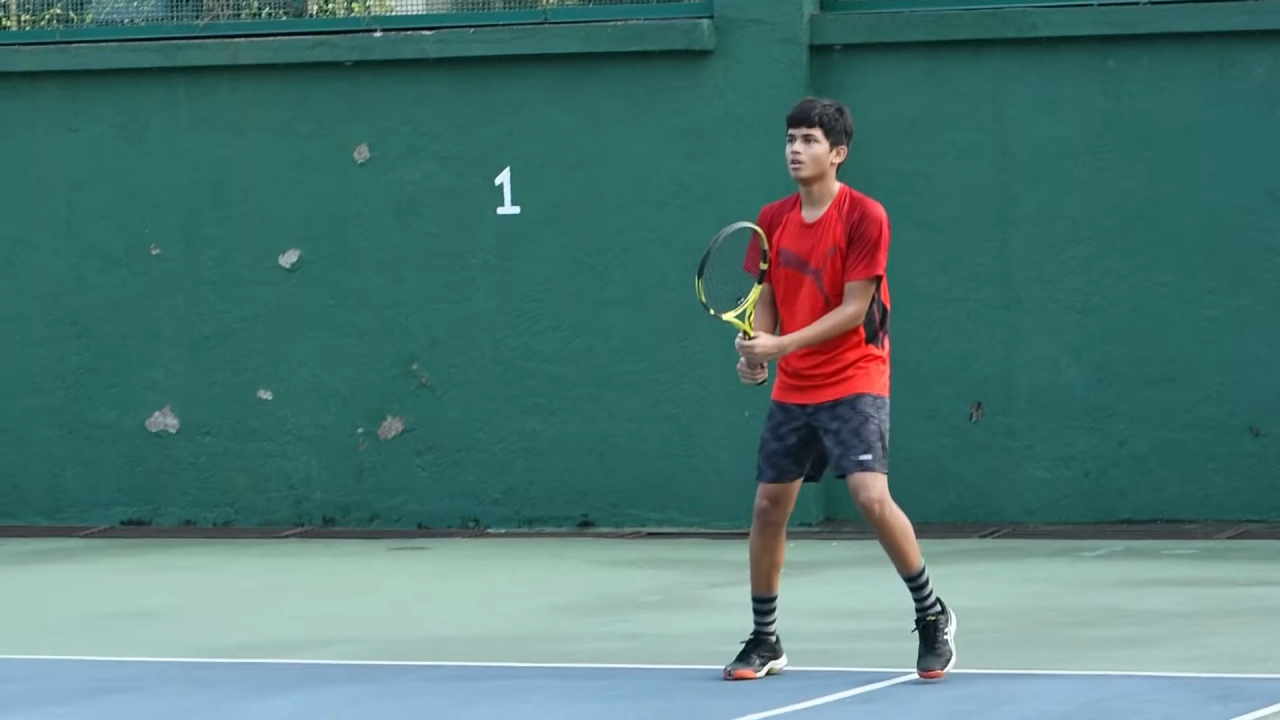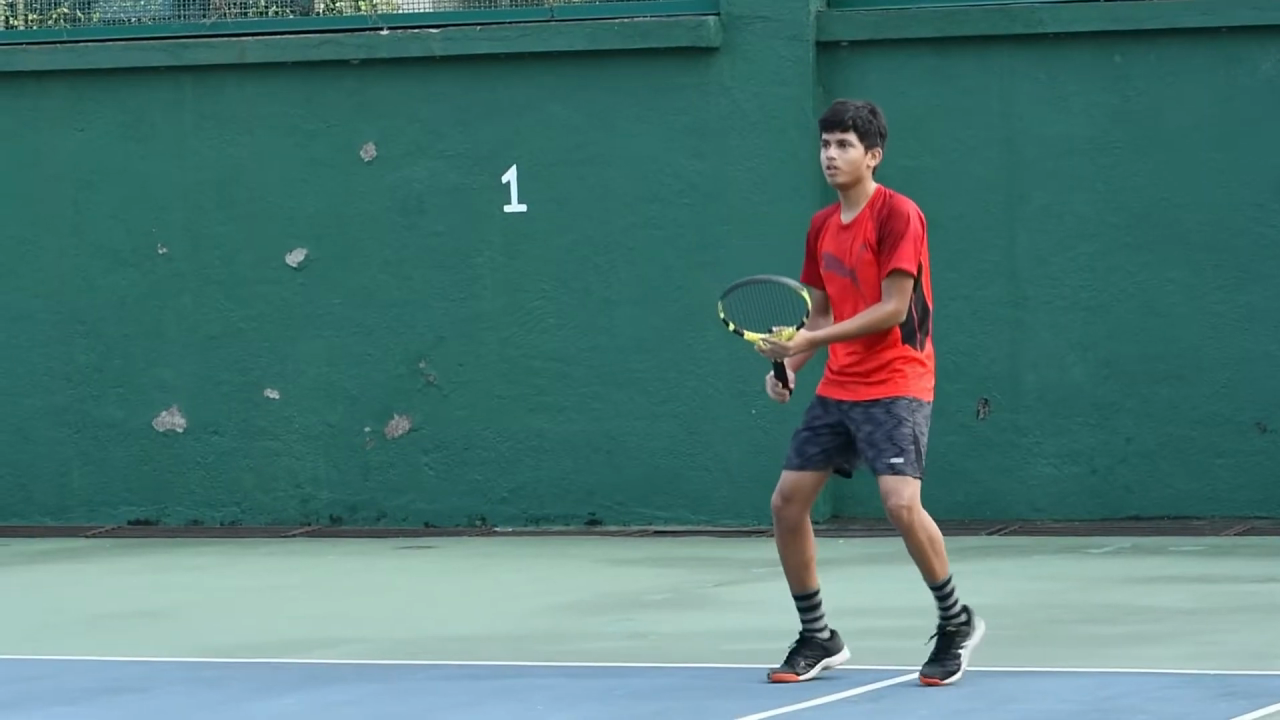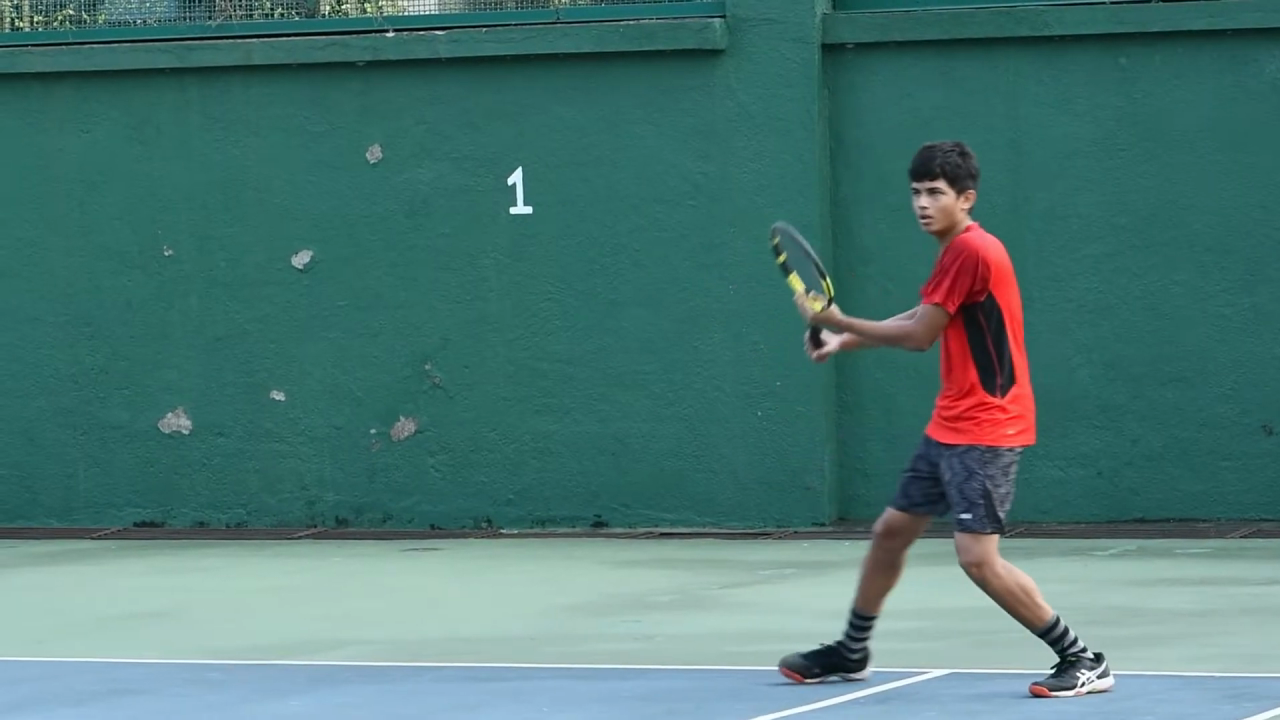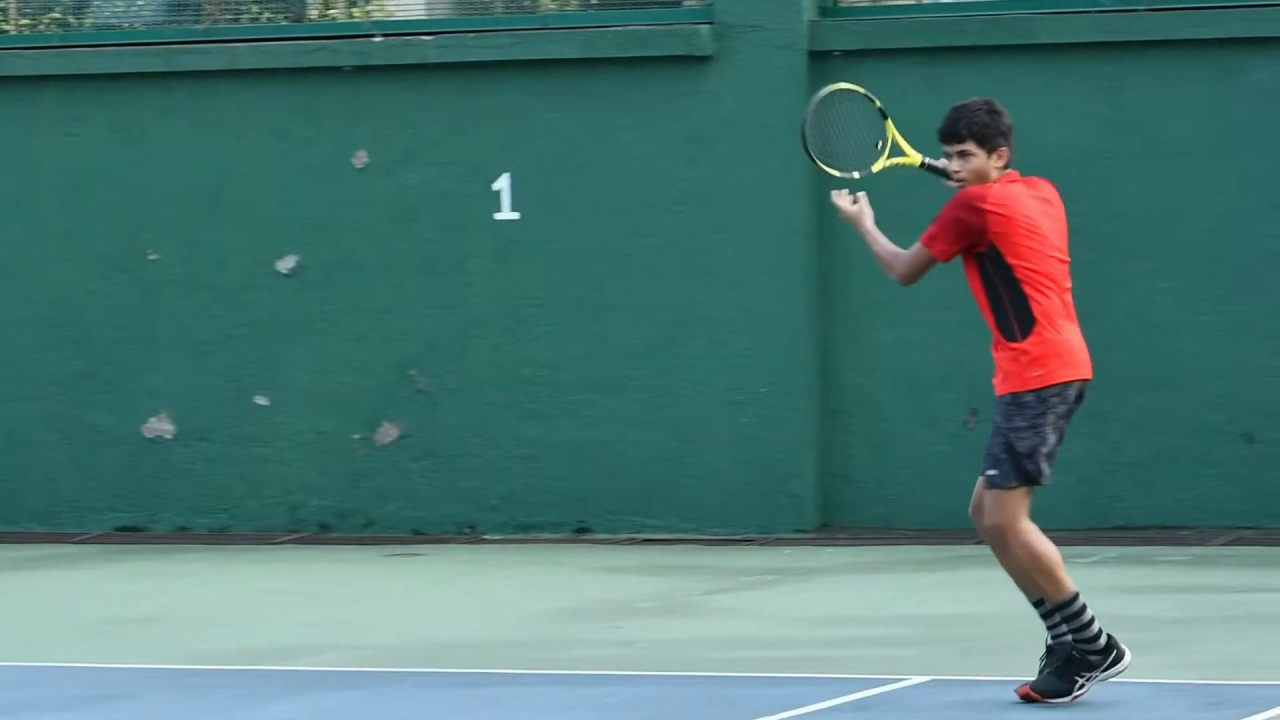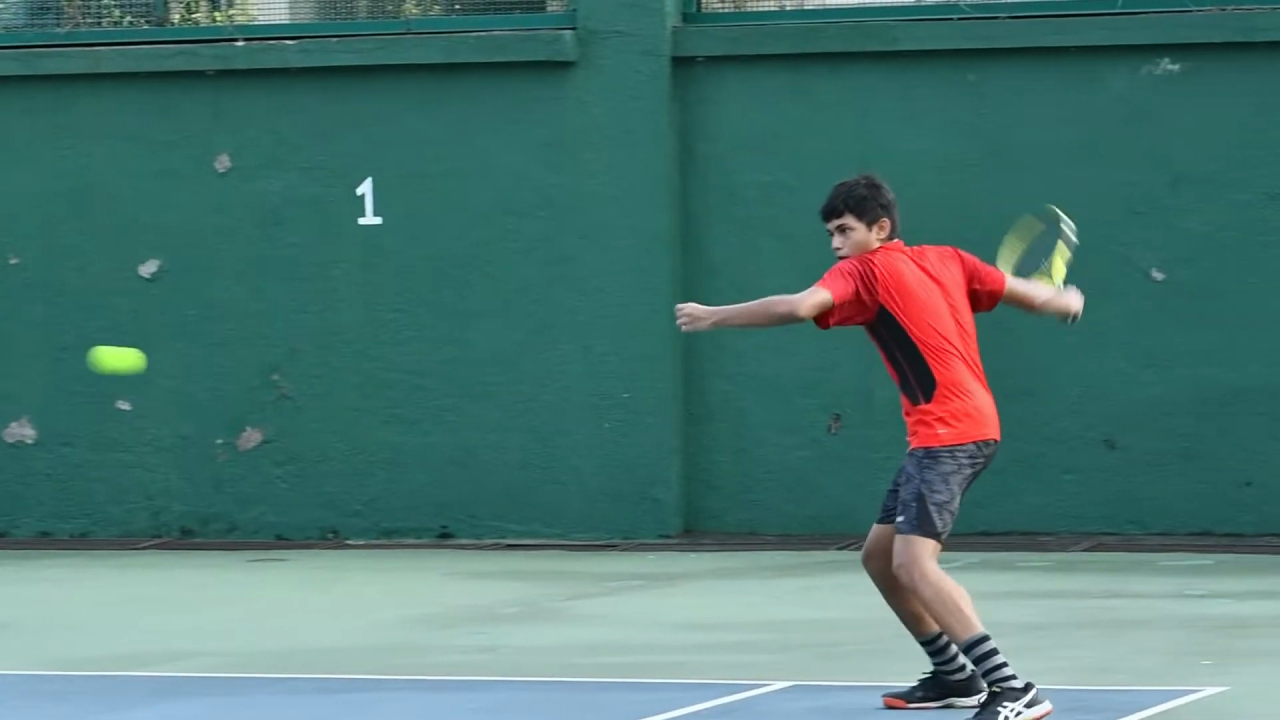
dt=0.7s
person 1, frame 1
left shoulder: (866, 216)
right shoulder: (772, 218)
left elbow: (854, 309)
left wrist: (783, 345)
right wrist: (756, 350)
left hip: (855, 382)
right hip: (793, 390)
left knee: (871, 496)
right knee: (768, 508)
left ankle: (931, 612)
right ankle: (765, 639)
person 1, frame 2
left shoulder: (899, 213)
right shoulder: (822, 225)
left elbow: (894, 307)
left wrist: (811, 338)
right wrist: (791, 362)
left hip: (897, 384)
right hip: (838, 387)
left knee: (900, 503)
right knee: (786, 503)
left ankle: (956, 622)
right ankle: (817, 638)
person 1, frame 3
left shoulder: (972, 251)
right shoulder: (950, 252)
left elbow: (920, 336)
right elbow: (914, 319)
left wrist: (841, 322)
right wrist: (842, 339)
left hip: (989, 431)
right hip: (948, 427)
left knee: (978, 559)
right knee: (890, 532)
left ankle: (1084, 659)
right ankle: (850, 650)
person 1, frame 4
left shoulder: (972, 204)
right shoulder: (1038, 190)
left elbow: (904, 271)
left wrist: (862, 223)
right wrist: (973, 178)
left hip: (1037, 375)
right hip: (1051, 372)
left knee: (1004, 519)
right knee: (989, 516)
left ankle: (1097, 646)
right ankle: (1069, 646)
person 1, frame 5
left shoulder: (864, 271)
right shoulder: (948, 260)
left elbow: (798, 307)
right elbow: (1027, 295)
left wrist: (712, 316)
right wrist: (1066, 301)
left hip: (947, 435)
right hip: (957, 431)
left knee: (913, 564)
right knee: (878, 556)
right ankle: (954, 674)
